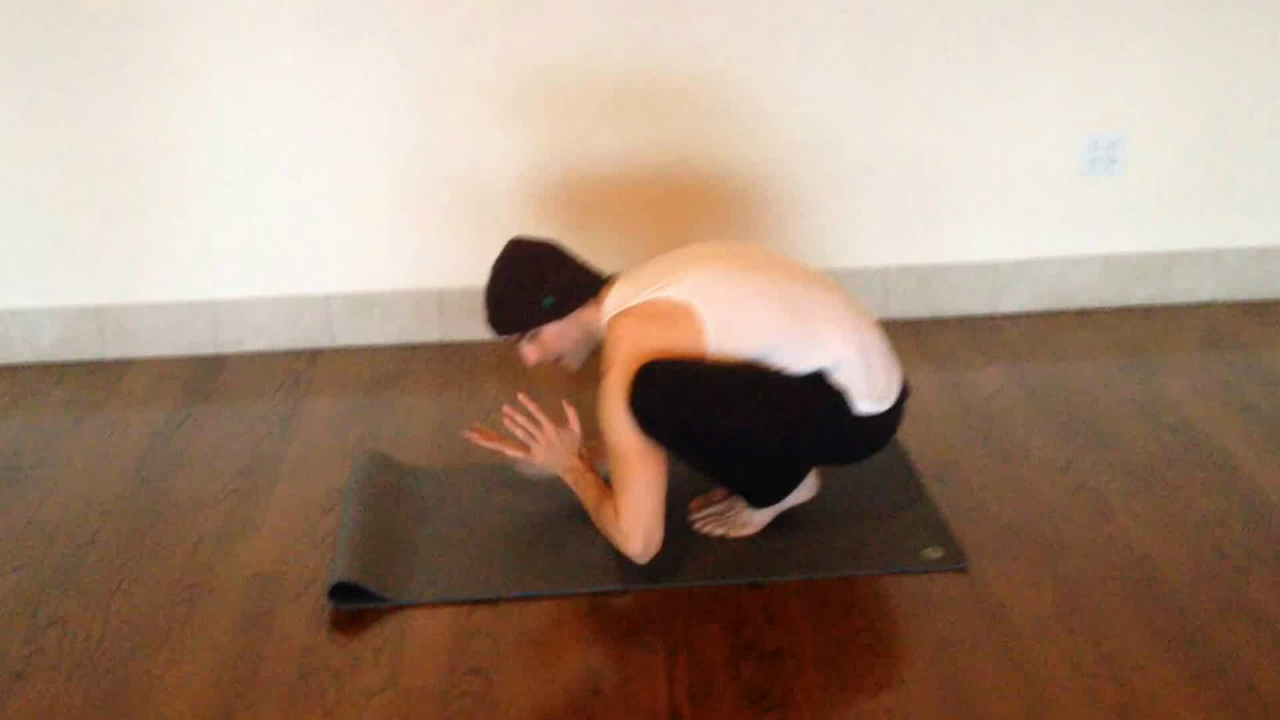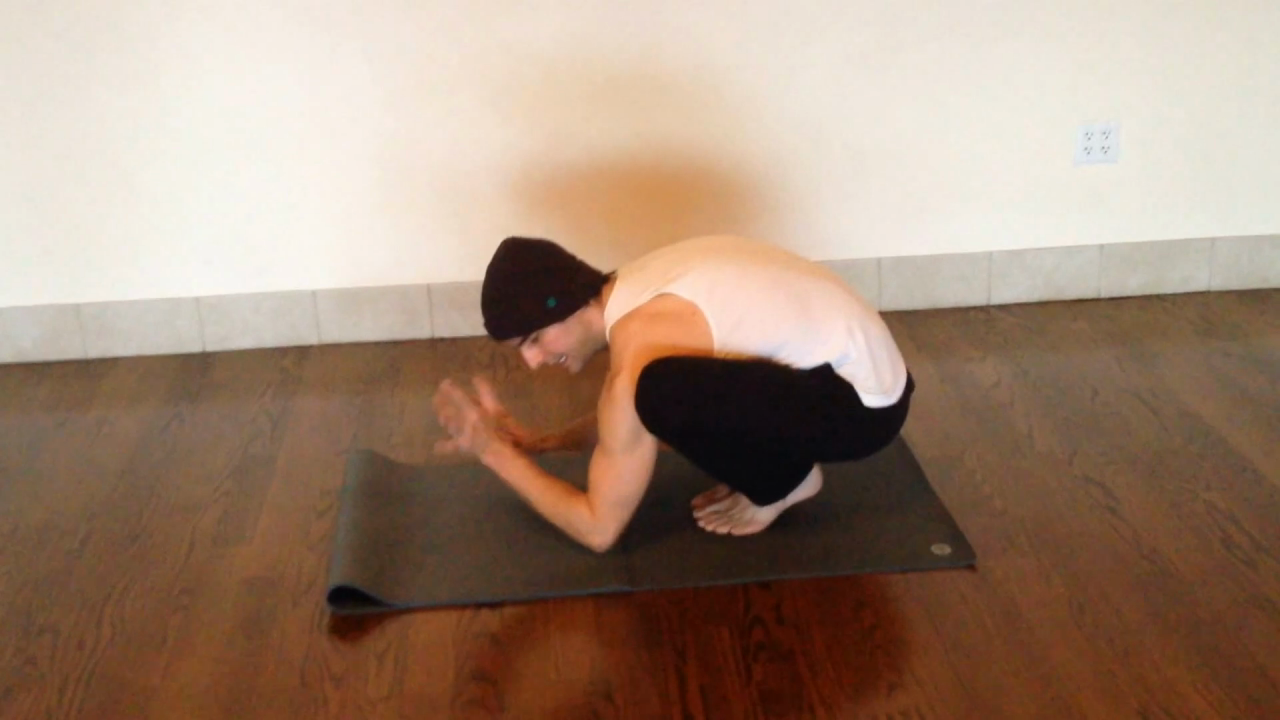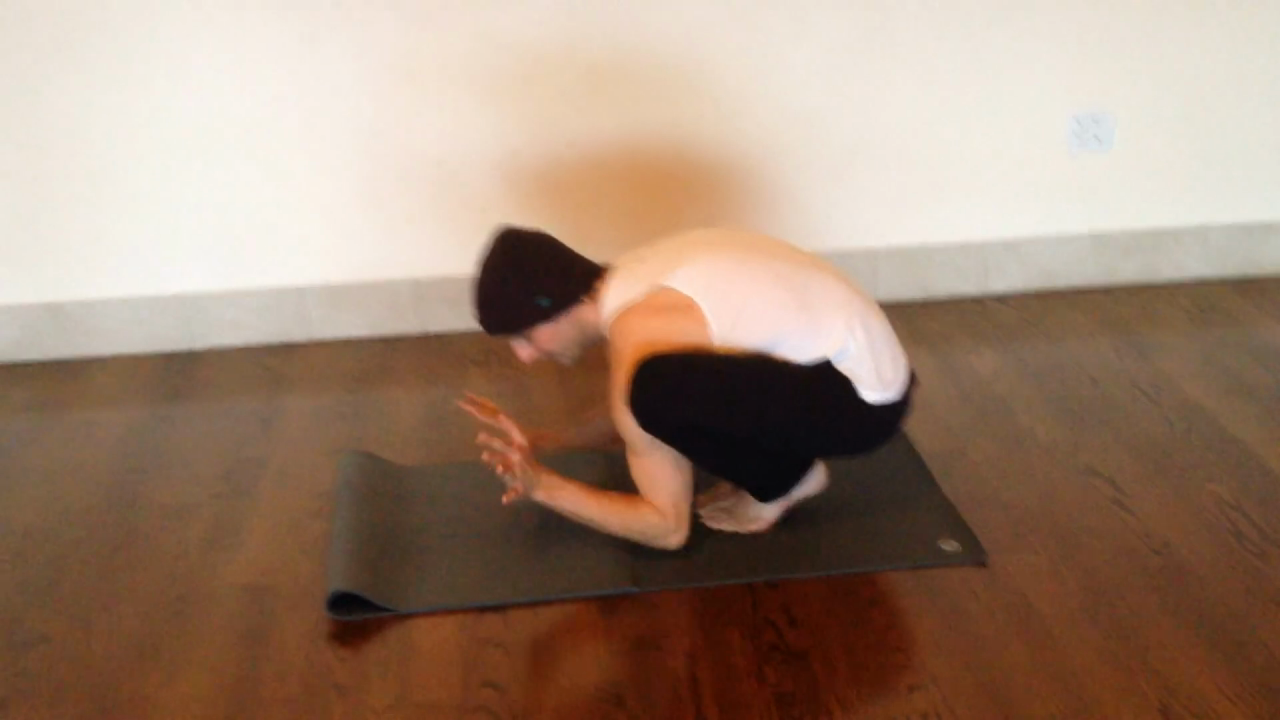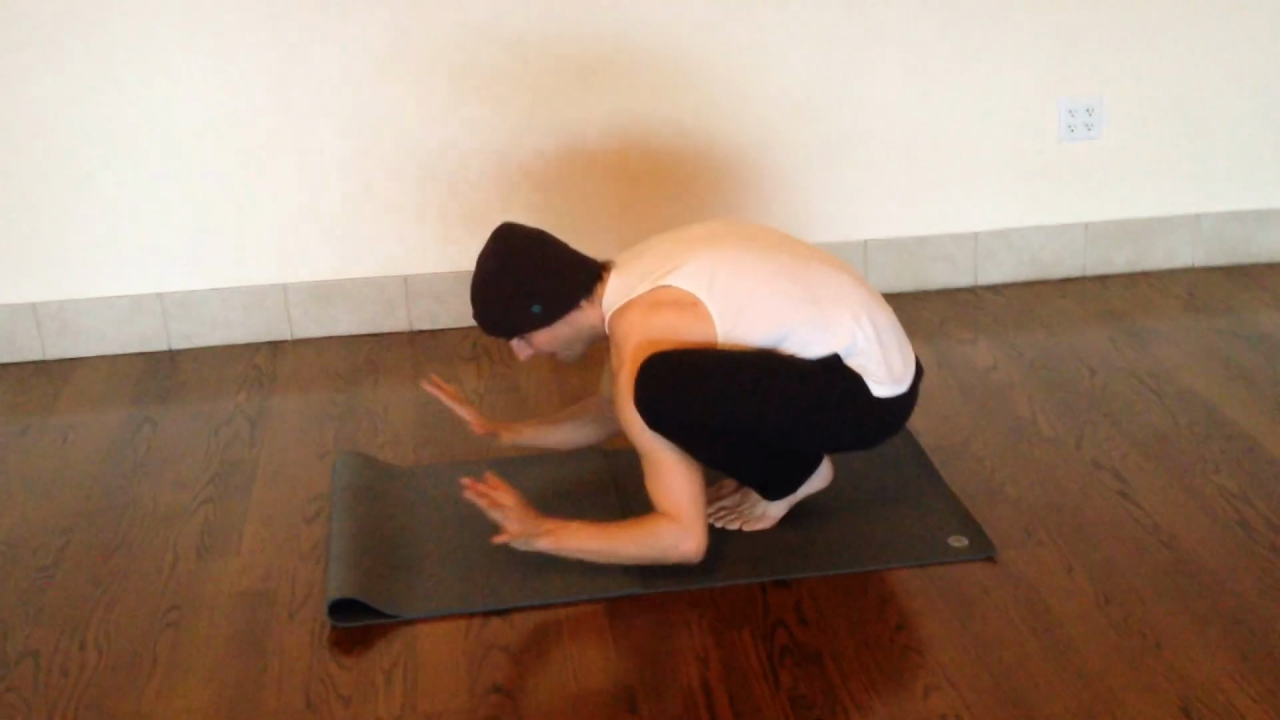
dt=0.2s
person 1, frame 1
left shoulder: (629, 363)
right shoulder: (632, 297)
left elbow: (639, 542)
right elbow: (641, 434)
left hip: (857, 410)
right hip: (850, 360)
left knee: (657, 392)
left ankle: (779, 489)
right ankle: (771, 472)
person 1, frame 2
left shoulder: (639, 347)
right shoulder: (628, 292)
left elbow: (600, 528)
right elbow: (631, 420)
left hip: (864, 405)
right hip: (848, 357)
left knee: (662, 390)
left ankle: (781, 484)
right ankle: (769, 465)
person 1, frame 3
left shoulder: (638, 349)
right shoulder: (628, 284)
left elbow: (669, 527)
right elbow: (639, 417)
right wrist: (542, 442)
left hip: (865, 398)
right hip: (855, 348)
left knee: (660, 388)
left ankle: (786, 482)
right ankle: (782, 463)
person 1, frame 4
left shoulder: (644, 348)
right shoulder: (625, 284)
left elbow: (687, 538)
right elbow: (612, 413)
left wrist: (542, 533)
right wrist: (504, 432)
left hip: (872, 391)
right hip: (855, 341)
left knee: (663, 388)
left ankle: (791, 480)
right ankle: (782, 464)
